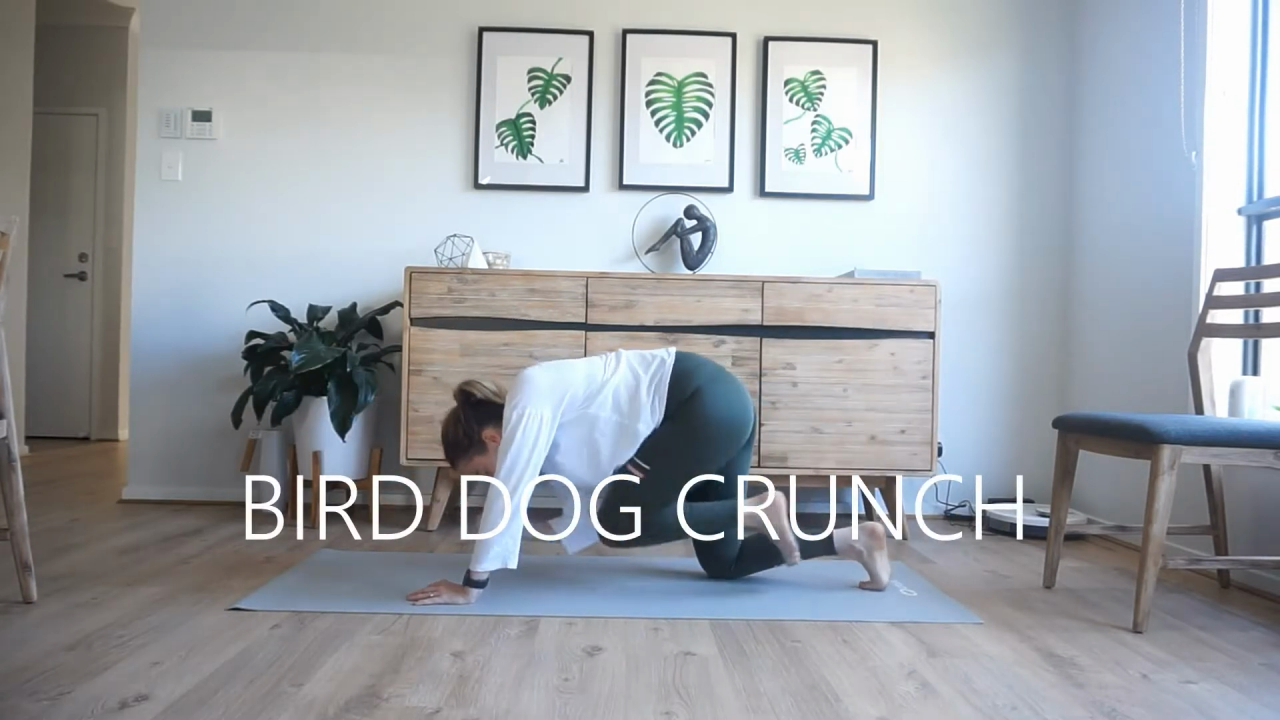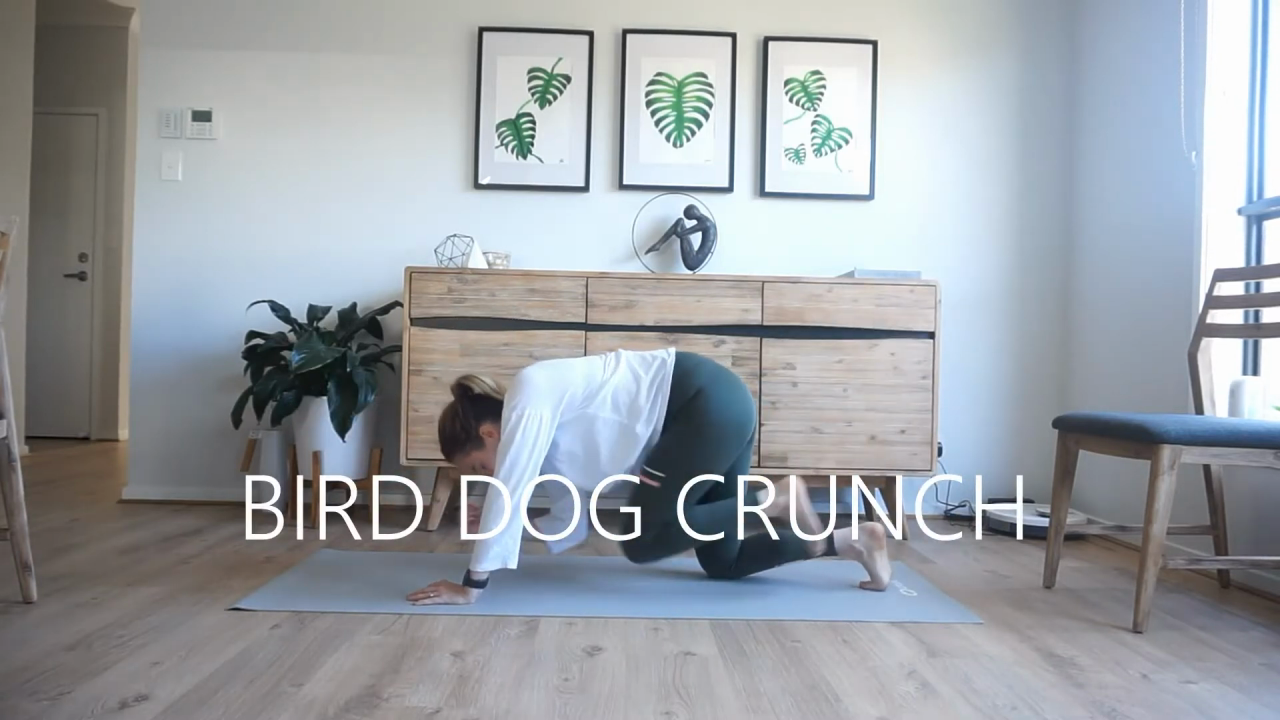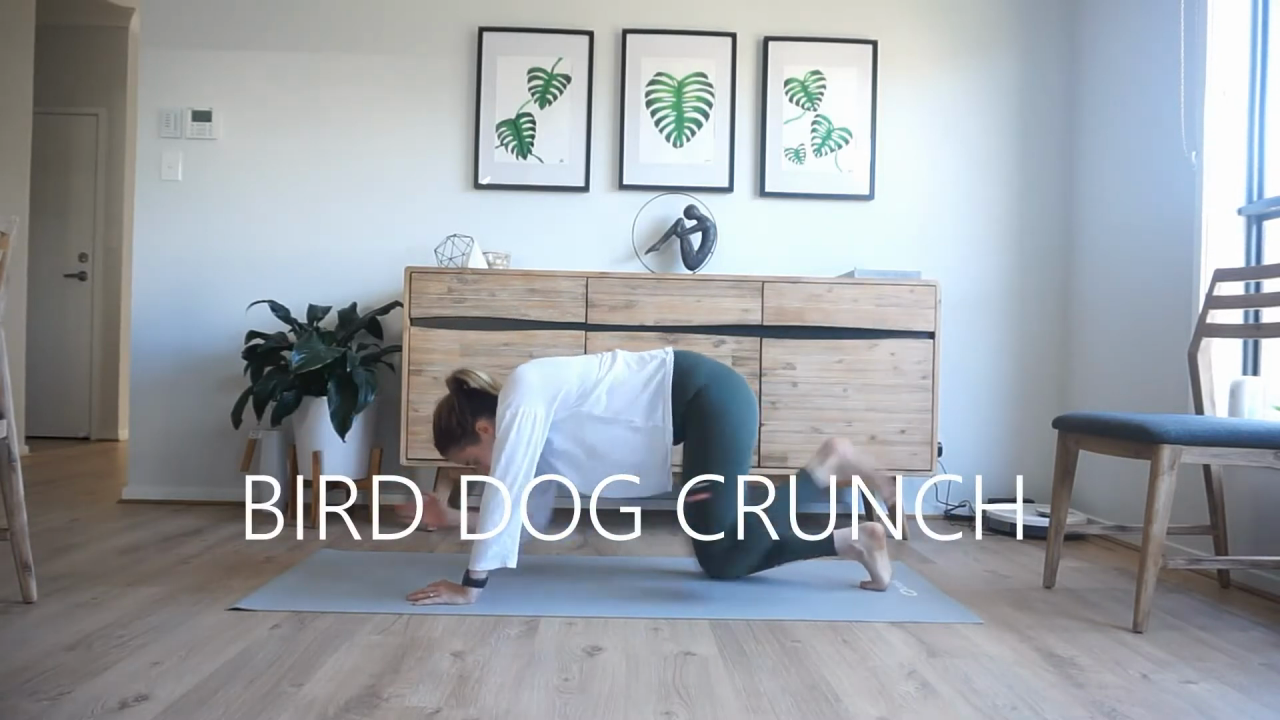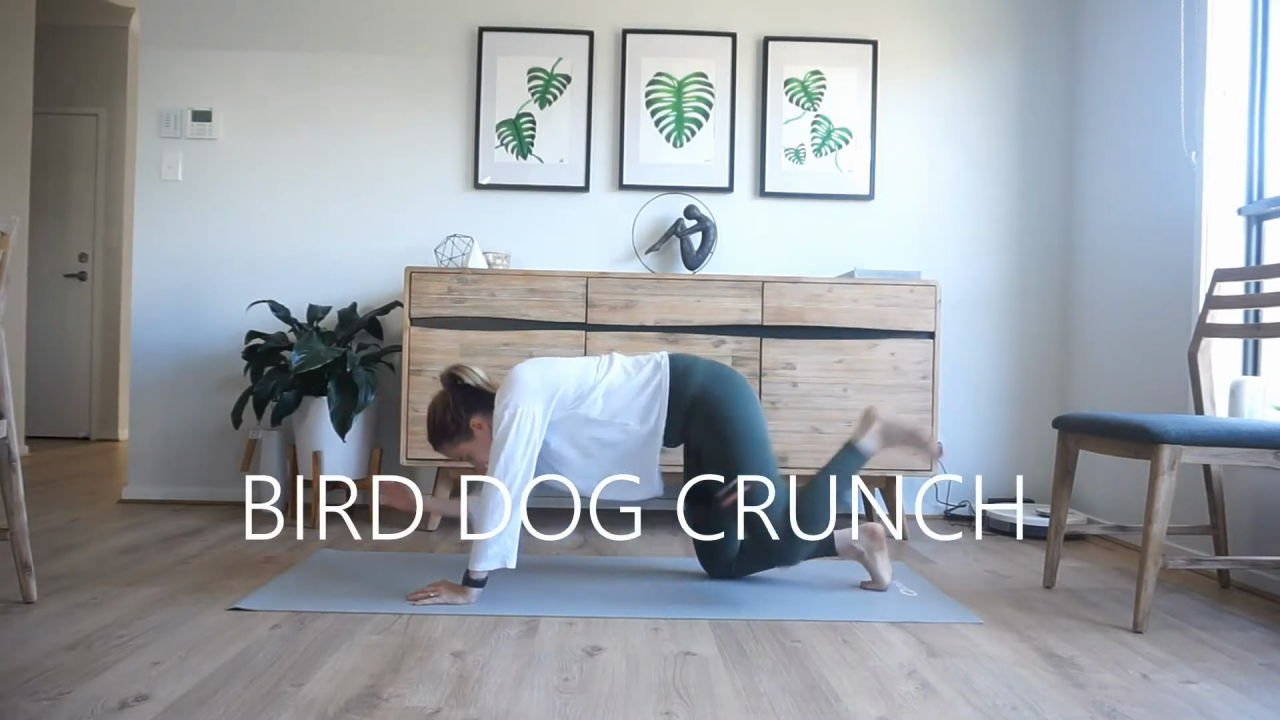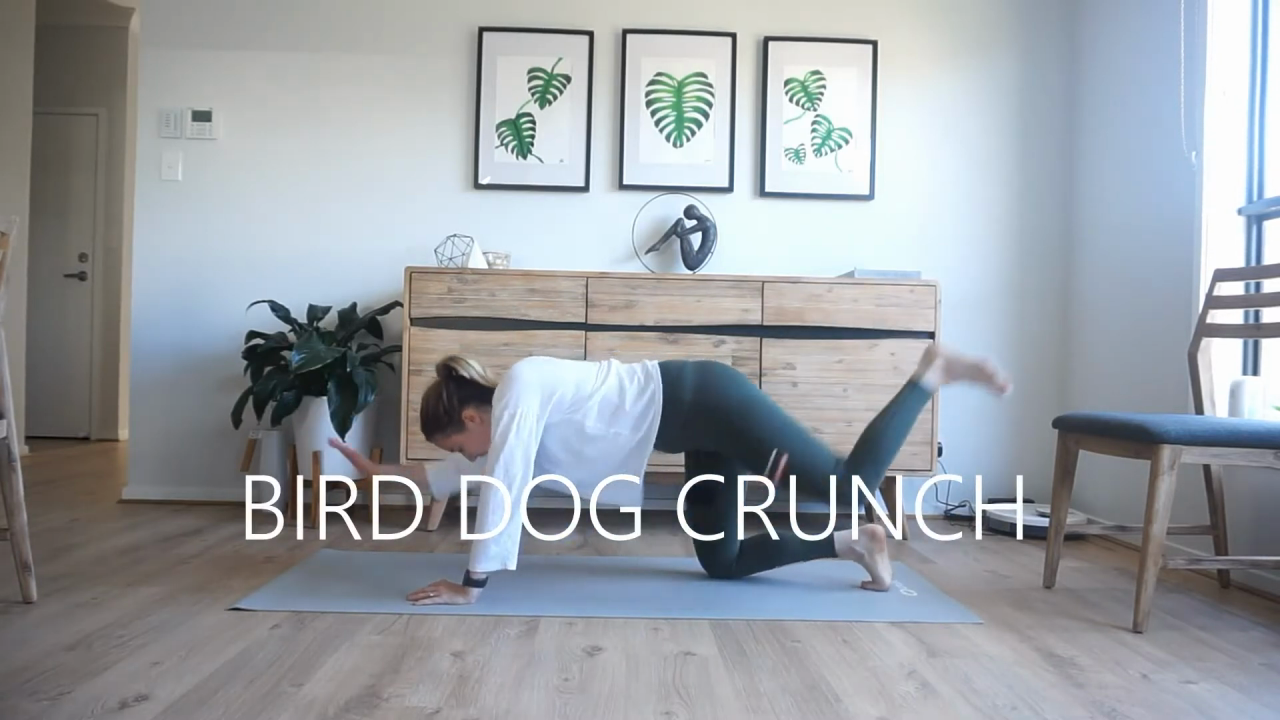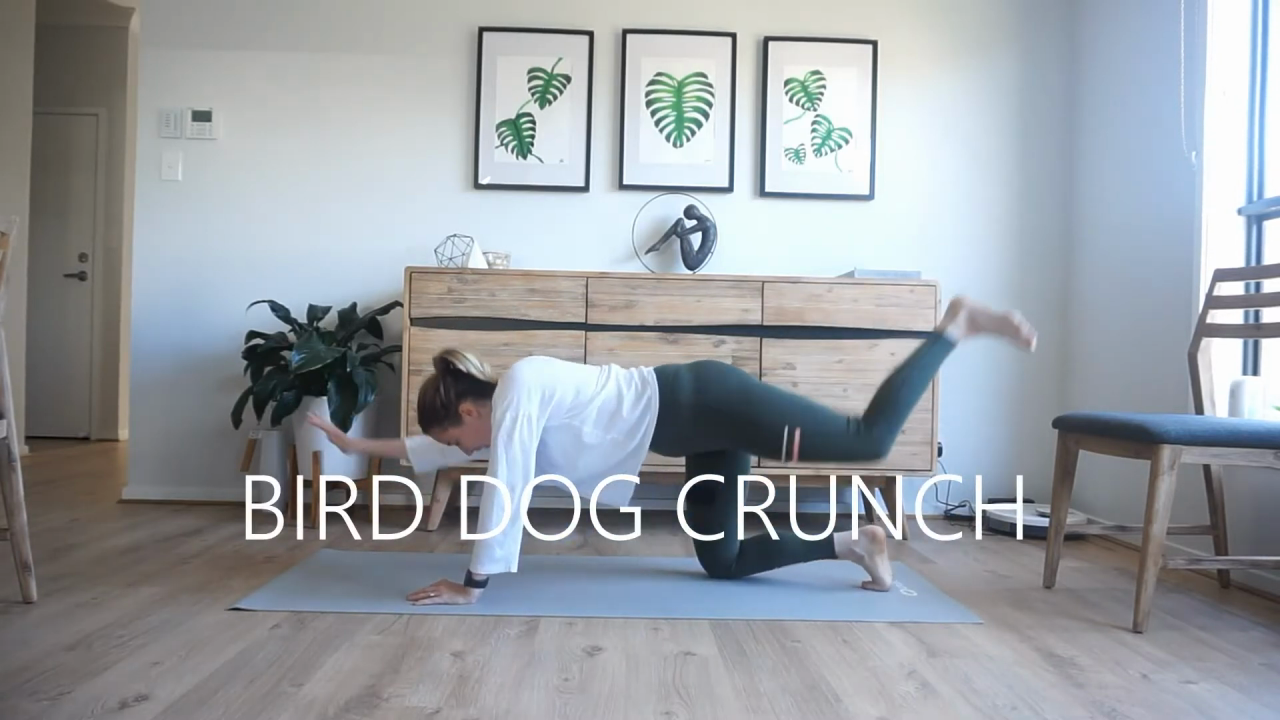
dt=0.1s
person 1, frame 1
left shoulder: (528, 397)
right shoulder: (550, 442)
left elbow: (507, 497)
right elbow: (585, 524)
left wrist: (471, 584)
left hip: (705, 399)
right hip: (720, 404)
left knee: (620, 520)
right knee: (722, 562)
left ankle: (755, 511)
right ankle: (852, 538)
person 1, frame 2
left shoulder: (528, 398)
right shoulder: (544, 429)
left elbow: (507, 497)
right elbow: (566, 527)
left wrist: (470, 584)
right wrist: (493, 525)
left hip: (706, 396)
right hip: (710, 404)
left knee: (643, 543)
right knee: (722, 561)
left ankle: (775, 500)
right ankle: (854, 538)
person 1, frame 3
left shoulder: (522, 396)
right shoulder: (538, 427)
left elbow: (504, 494)
right elbow: (528, 515)
left wrist: (470, 584)
right wrist: (455, 519)
left hip: (708, 396)
right hip: (708, 403)
left knee: (726, 557)
right knee: (722, 561)
left ankle: (826, 465)
right ankle: (854, 539)
person 1, frame 4
left shoulder: (519, 395)
right shoulder: (525, 415)
left elbow: (503, 496)
right elbow: (501, 498)
left wrist: (469, 585)
right wrist: (420, 501)
left hip: (704, 395)
right hip: (695, 404)
left knee: (790, 525)
right knee: (722, 559)
left ankle: (868, 436)
right ankle: (855, 537)
person 1, frame 5
left shoulder: (515, 394)
right shoulder: (525, 410)
left elbow: (502, 495)
right elbow: (471, 478)
left wrist: (470, 585)
right wrist: (384, 470)
left hip: (702, 403)
right hip: (700, 411)
left knee: (844, 483)
right knee: (721, 560)
left ankle: (931, 372)
right ankle: (855, 541)
person 1, frame 6
left shoulder: (516, 394)
right shoulder: (497, 413)
left elbow: (505, 502)
right elbow: (435, 448)
left wrist: (472, 584)
right wrist: (354, 443)
left hip: (701, 406)
right hip: (696, 420)
left knee: (868, 440)
right knee: (720, 558)
left ankle: (958, 323)
right ankle: (852, 541)
